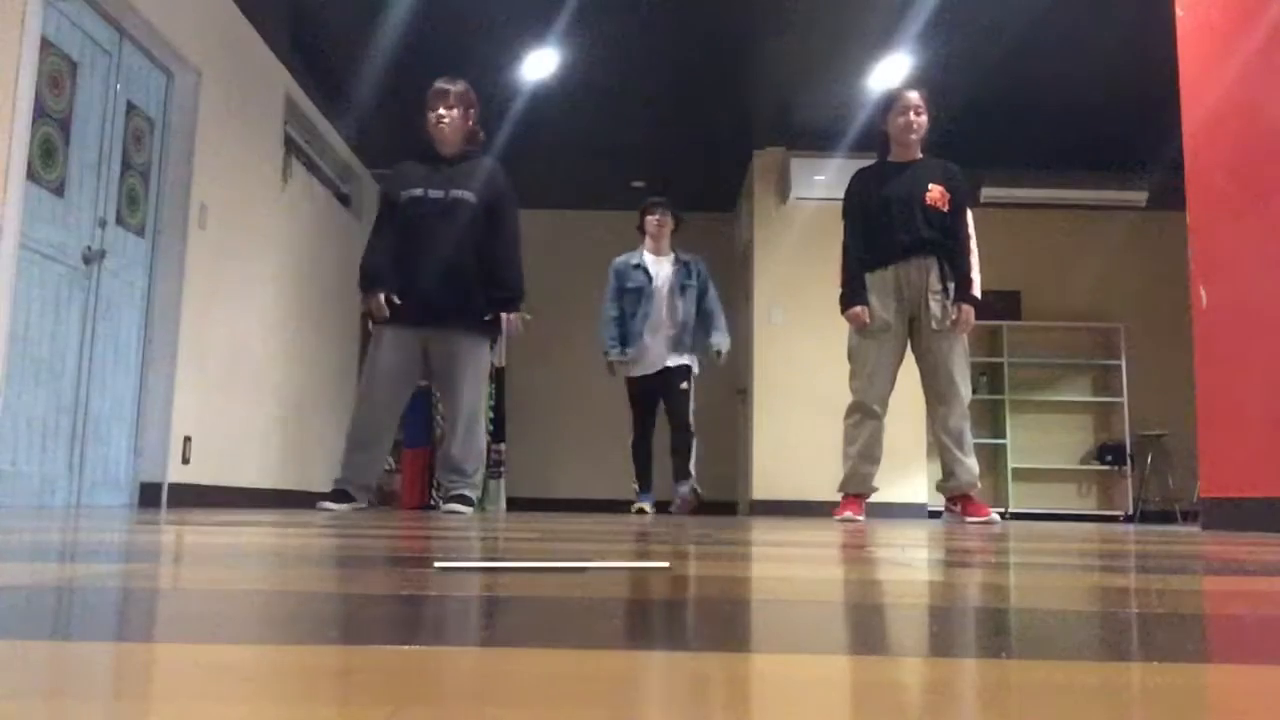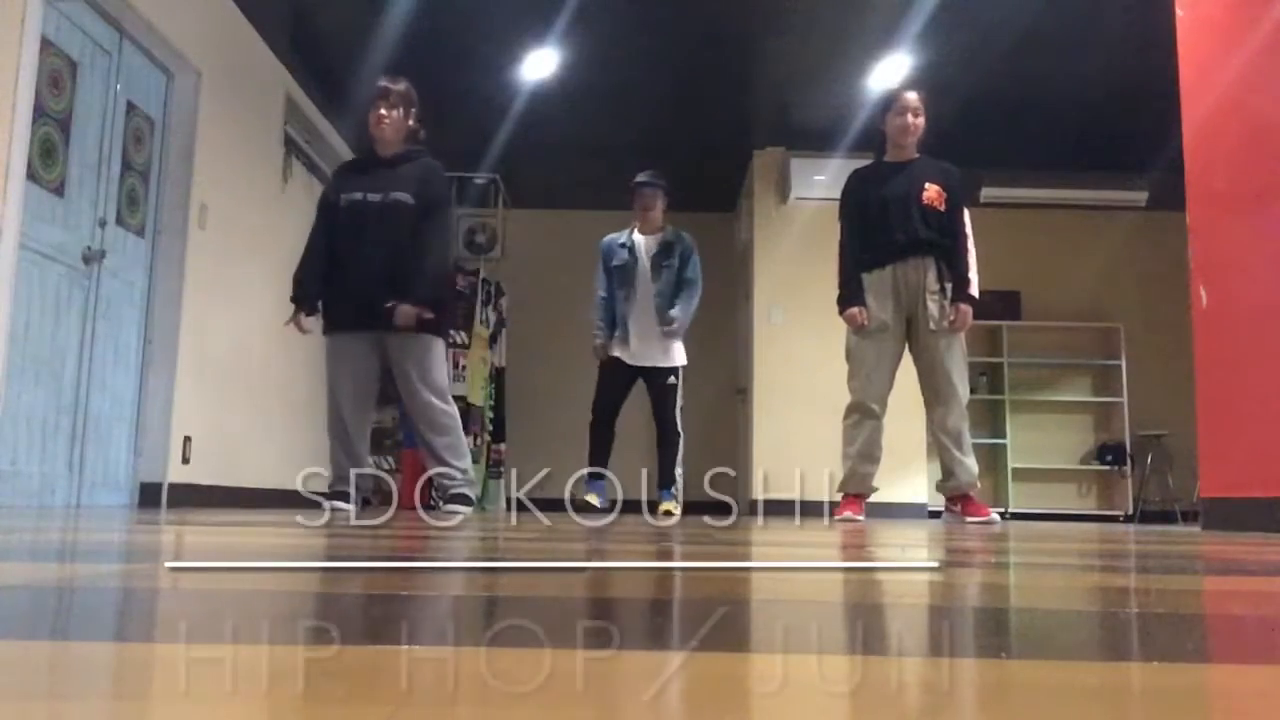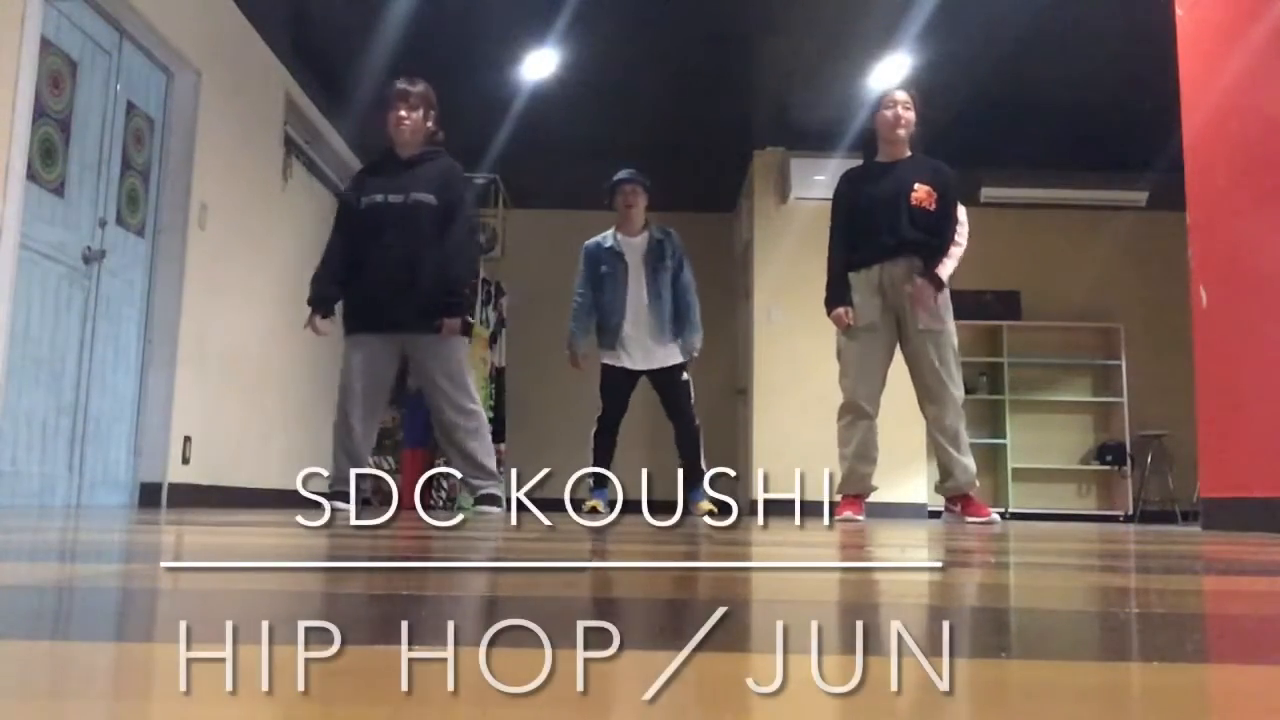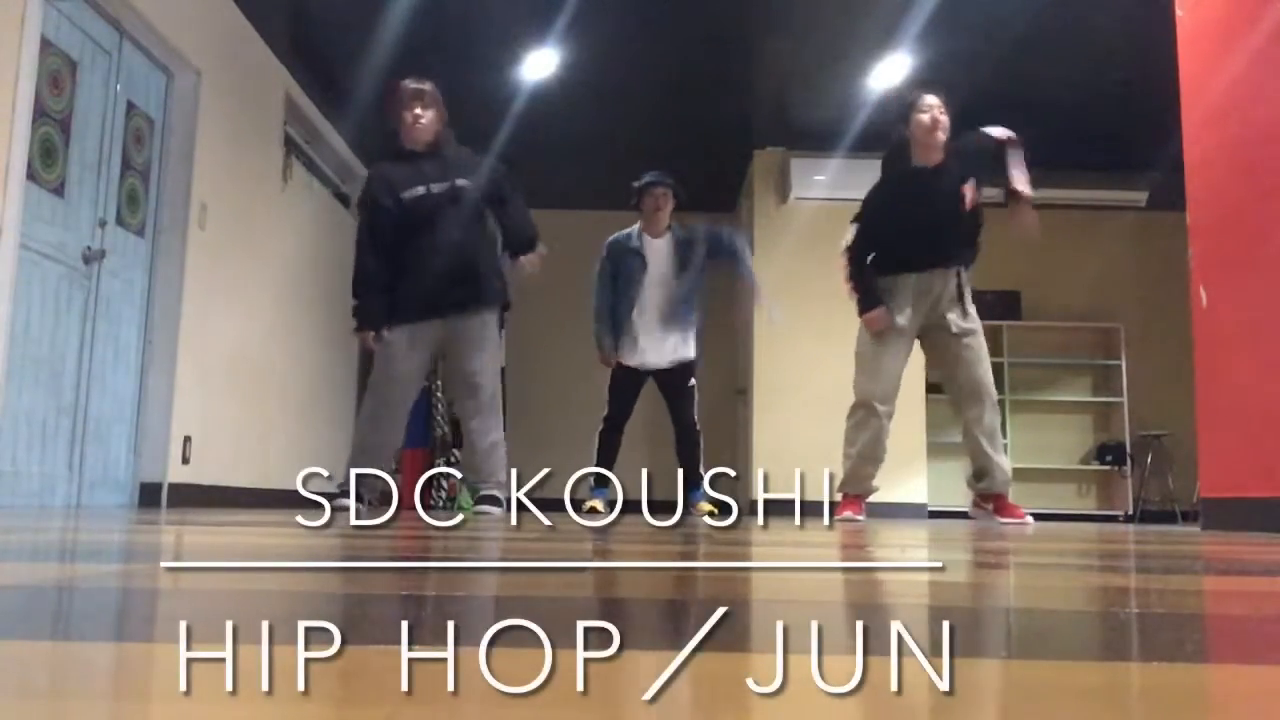
dt=0.7s
person 1, frame 1
left shoulder: (488, 176)
right shoulder: (405, 174)
left elbow: (503, 243)
right elbow: (383, 236)
left wrist: (508, 300)
right wrist: (375, 283)
left hip: (465, 314)
right hip: (402, 310)
left knee: (465, 407)
right knee: (375, 399)
left ankle: (460, 490)
right ankle: (351, 487)
person 1, frame 2
left shoulder: (428, 174)
right shoulder: (346, 176)
left elbow: (436, 241)
right elbow: (321, 242)
left wrist: (416, 296)
right wrist: (306, 297)
left hip: (412, 312)
right hip: (349, 313)
left knee: (431, 402)
right knee: (346, 406)
left ankle: (457, 488)
right ankle: (347, 489)
person 1, frame 3
left shoulder: (448, 175)
right shoulder: (366, 179)
left elbow: (462, 245)
right elbow: (340, 244)
left wrist: (455, 304)
right wrist: (322, 299)
left hip: (432, 316)
right hip: (369, 316)
left knee: (457, 406)
right knee: (354, 405)
left ankle: (486, 490)
right ankle: (344, 489)
person 1, frame 4
left shoulder: (468, 163)
right shoulder: (384, 178)
left elbow: (506, 202)
right elbow: (370, 251)
left wrist: (523, 244)
right wrist: (369, 314)
left hip: (473, 303)
right hip: (408, 311)
left knee: (481, 400)
right knee: (385, 401)
left ankle: (489, 488)
right ankle: (359, 486)
person 2, frame 1
left shoulder: (947, 176)
right shoulder: (865, 180)
left elbow: (962, 240)
right elbow: (853, 244)
left wrist: (966, 295)
right wrist: (852, 297)
left hip: (937, 285)
right hip: (881, 286)
left knee: (951, 396)
right knee: (868, 395)
left ankle: (961, 493)
right ankle: (855, 493)
person 2, frame 2
left shoulder: (945, 176)
right shoulder: (861, 181)
left elbow: (960, 239)
right elbow: (849, 244)
left wrist: (965, 294)
right wrist: (849, 297)
left hip: (935, 285)
right hip: (878, 287)
left knee: (949, 395)
right knee: (867, 395)
left ankle: (960, 493)
right ankle: (854, 493)
person 2, frame 3
left shoulder: (936, 174)
right shoulder: (853, 181)
left elbow: (958, 232)
right elbow: (838, 244)
left wrist: (935, 276)
right wrist: (836, 297)
left hip: (925, 286)
right hip: (865, 286)
left knee: (943, 393)
right knee: (859, 395)
left ankle: (959, 492)
right ankle: (853, 493)
person 2, frame 4
left shoulder: (966, 155)
right shoulder: (890, 187)
left elbow: (1003, 139)
right elbow: (855, 249)
left wrist: (1019, 188)
right wrist: (867, 302)
left hip: (948, 290)
right hip: (893, 293)
left knee: (978, 391)
right knee: (873, 395)
left ankle: (992, 493)
right ankle: (852, 494)
person 3, frame 1
left shoulder: (692, 266)
right shoulder: (623, 266)
left elbow: (709, 306)
right elbow: (612, 313)
left wrist: (719, 339)
right wrist: (613, 351)
left hip: (678, 358)
right hip: (639, 362)
left knee: (682, 421)
right knee: (641, 430)
left ankle: (684, 486)
right ankle: (645, 494)
person 3, frame 2
left shoulder: (682, 244)
right shoulder: (612, 245)
left elbow: (691, 287)
right elbow: (604, 294)
left wrist: (680, 316)
right wrist: (601, 335)
left hip: (665, 350)
right hip: (621, 349)
left knee: (668, 422)
right knee: (602, 414)
left ankle: (669, 492)
right ankle: (595, 485)
person 3, frame 3
left shoulder: (669, 242)
right shoulder: (596, 249)
left elbow: (685, 293)
right elbow: (584, 298)
left wrist: (692, 337)
right wrist: (576, 340)
left hip: (666, 351)
right hip: (617, 353)
left knee: (685, 419)
right knee: (608, 422)
left ankle: (697, 492)
right ankle: (598, 492)
person 3, frame 4
left shoulder: (694, 239)
right shoulder: (619, 246)
left elbow: (731, 243)
right elbow: (603, 295)
left wrist: (747, 270)
right wrist: (604, 341)
left hip: (677, 350)
right hip: (630, 352)
left knee: (686, 423)
right knee: (613, 420)
left ankle: (696, 493)
right ankle: (599, 491)
